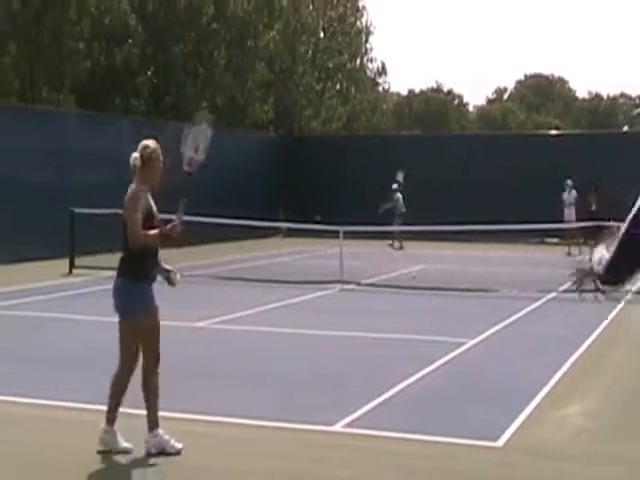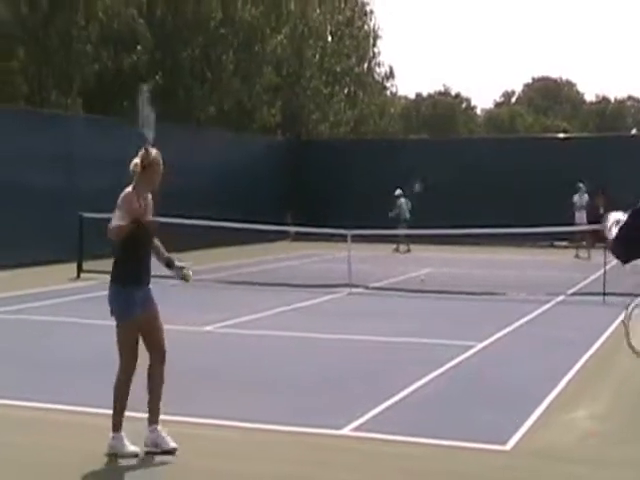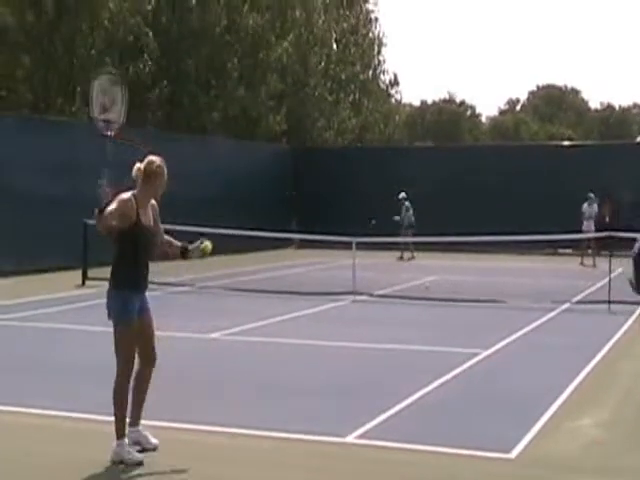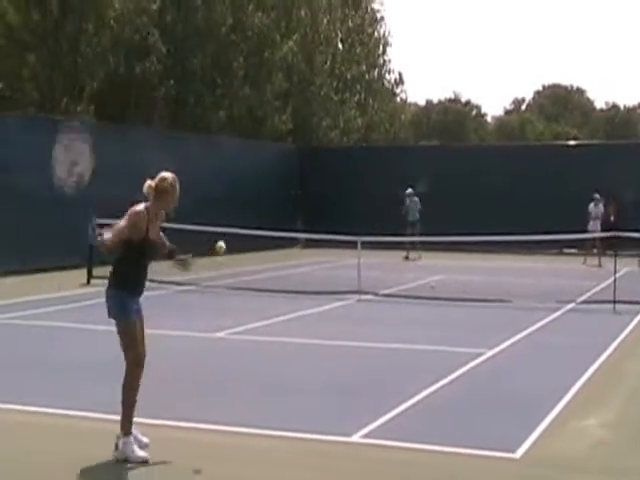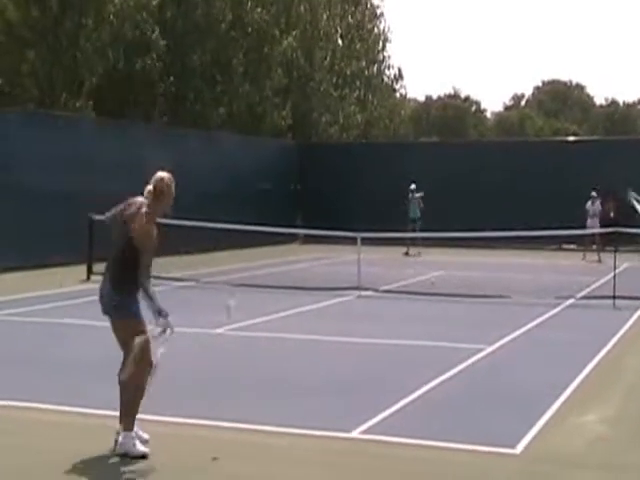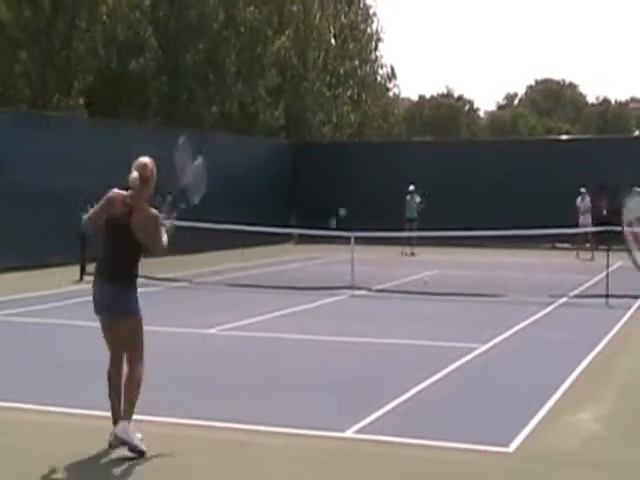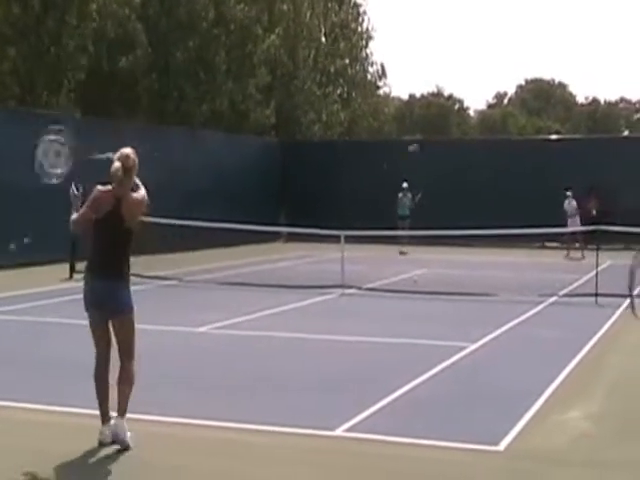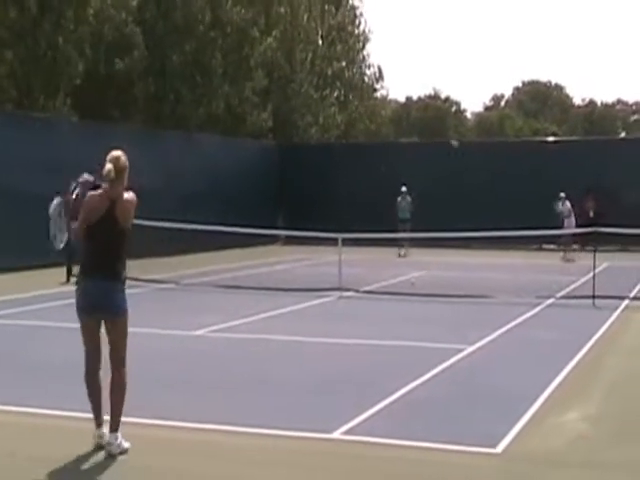
dt=0.2s
person 1, frame 1
left shoulder: (146, 193)
right shoulder: (136, 194)
right elbow: (135, 239)
left wrist: (159, 266)
right wrist: (166, 232)
left hip: (143, 286)
right hip: (130, 286)
left knee: (152, 359)
right knee: (129, 362)
left ankle: (155, 435)
right ankle: (109, 431)
person 1, frame 2
left shoulder: (147, 199)
right shoulder: (129, 197)
right elbow: (113, 233)
left wrist: (170, 263)
right wrist: (129, 220)
left hip: (141, 289)
right hip: (124, 290)
left knee: (158, 354)
right knee: (128, 363)
left ankle: (153, 429)
right ankle: (116, 437)
person 1, frame 3
left shoulder: (151, 207)
right shoulder: (126, 202)
right elbow: (103, 223)
left wrist: (186, 251)
right wrist: (102, 217)
left hip: (138, 294)
right hip: (122, 294)
left knee: (148, 359)
right knee: (126, 368)
left ankle: (133, 428)
right ankle: (120, 443)
person 1, frame 4
left shoulder: (155, 216)
right shoulder: (139, 214)
right elbow: (112, 240)
left wrist: (173, 254)
right wrist: (104, 240)
left hip: (130, 295)
right hip: (122, 295)
left knee: (135, 364)
right knee: (135, 366)
left ankle: (127, 430)
right ankle: (124, 442)
person 1, frame 5
left shoulder: (136, 205)
right shoulder: (148, 230)
left elbow: (110, 218)
right elbow: (142, 277)
right wrist: (155, 305)
left hip: (109, 291)
right hip: (123, 296)
left knee: (131, 359)
right knee: (143, 363)
left ankle: (126, 427)
right ankle: (126, 437)
person 1, frame 6
left shoulder: (114, 197)
right shoulder: (150, 217)
left elbow: (88, 222)
right elbow: (157, 247)
right wrist: (164, 233)
left hip: (101, 286)
right hip: (123, 291)
left knee: (116, 357)
right knee: (135, 361)
left ankle: (117, 426)
right ankle: (125, 425)
person 1, frame 7
left shoulder: (100, 193)
right shoulder: (138, 202)
left elbow: (76, 223)
right wrist: (131, 178)
left hip: (93, 283)
right hip: (117, 286)
left knee: (102, 355)
right knee: (126, 359)
left ankle: (106, 426)
right ankle: (119, 423)
person 1, frame 8
left shoulder: (91, 200)
right shoulder: (130, 202)
left elbow: (76, 235)
left hip: (87, 286)
right hip: (112, 288)
left knee: (92, 360)
right knee: (118, 365)
left ankle: (98, 429)
right ankle: (114, 436)
